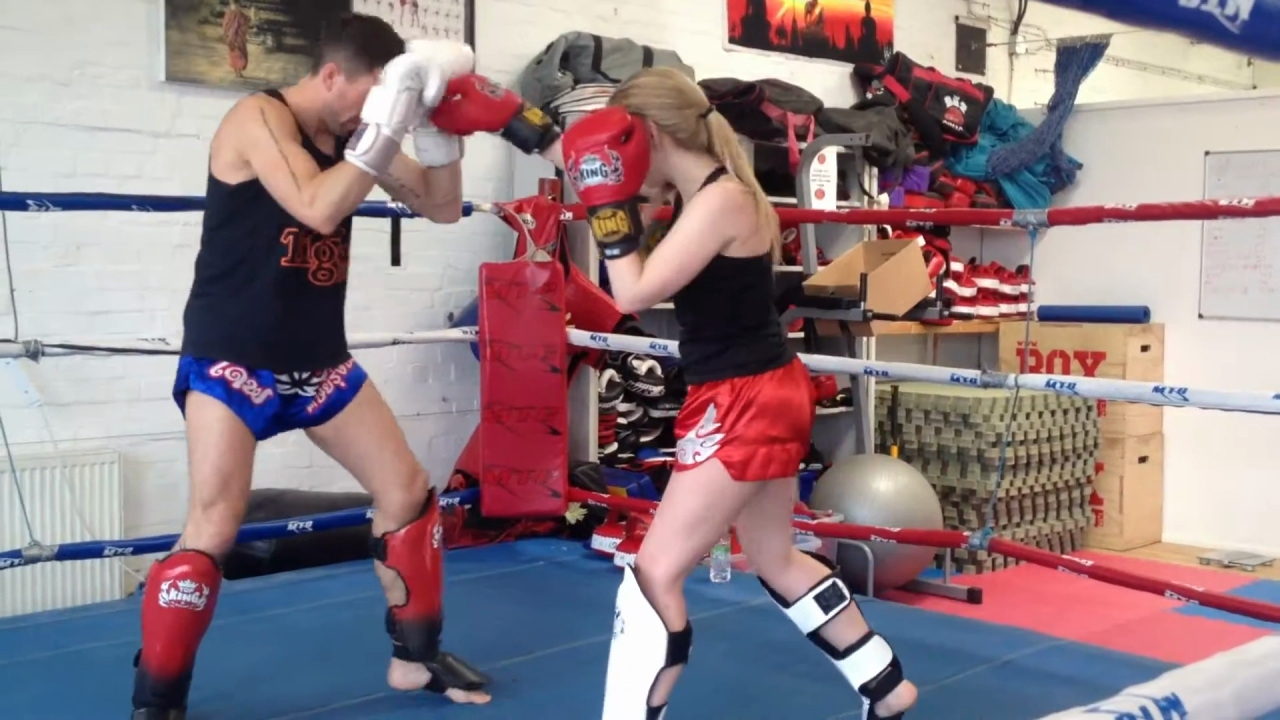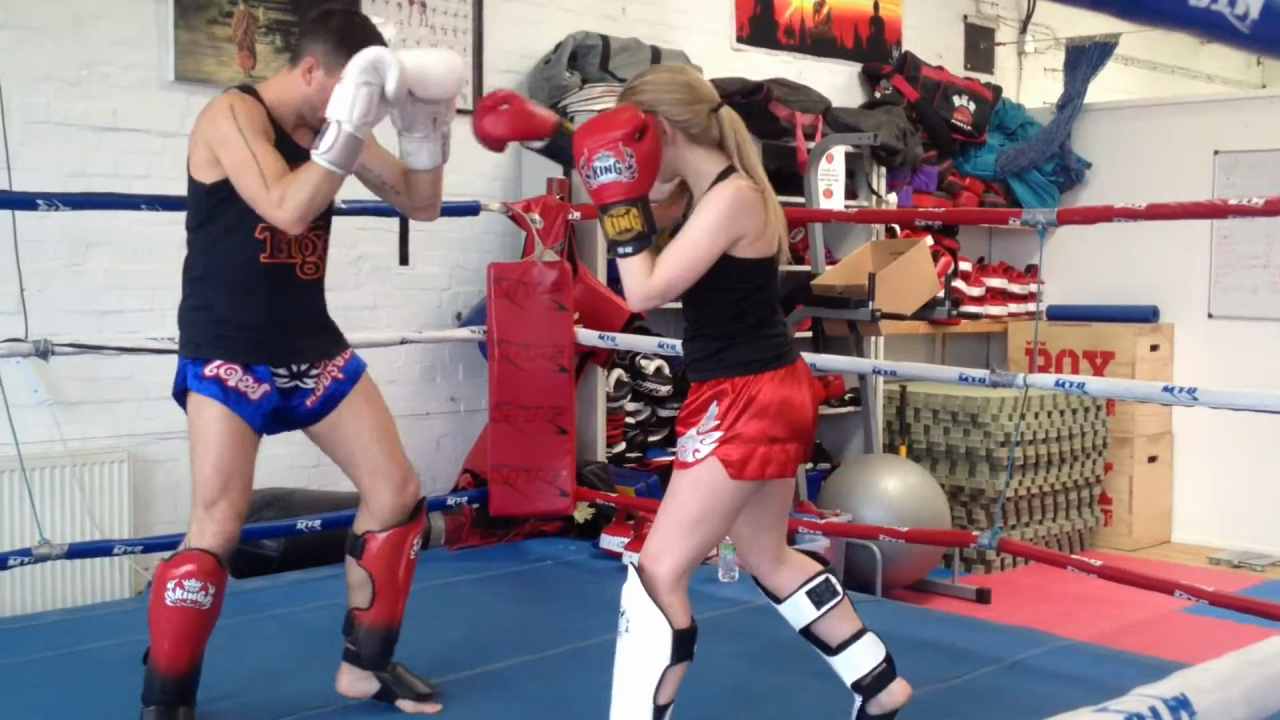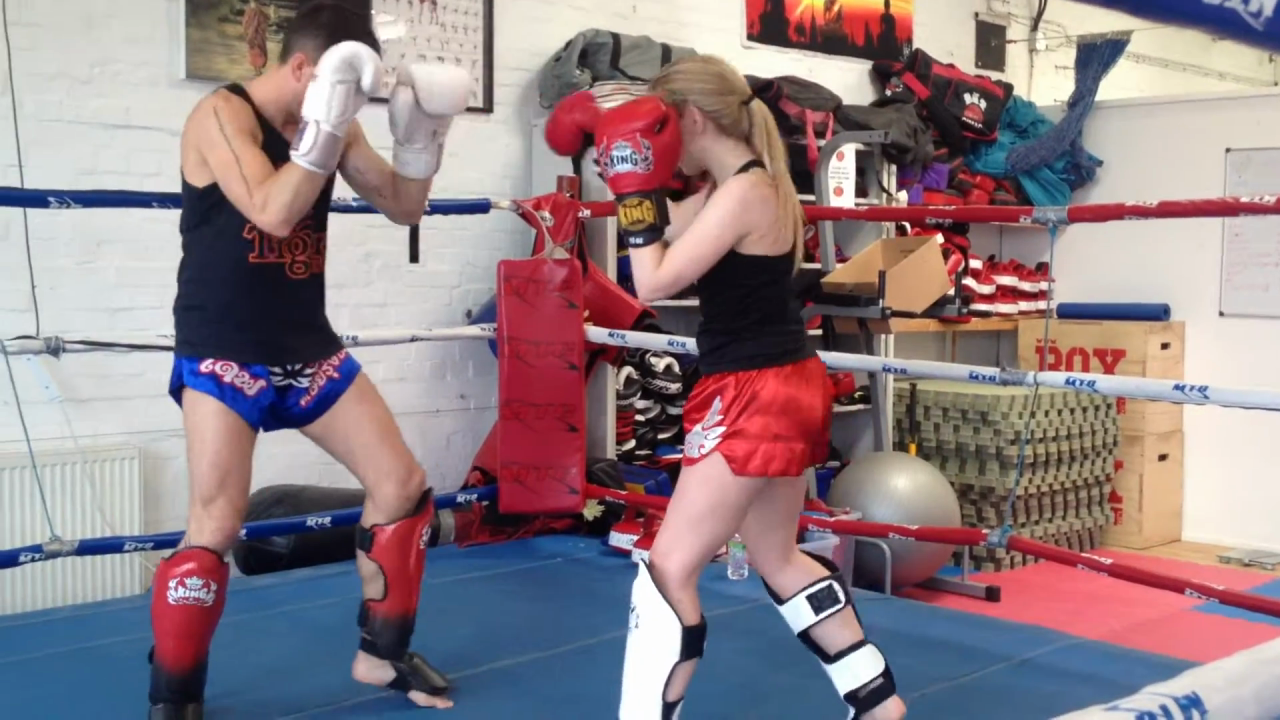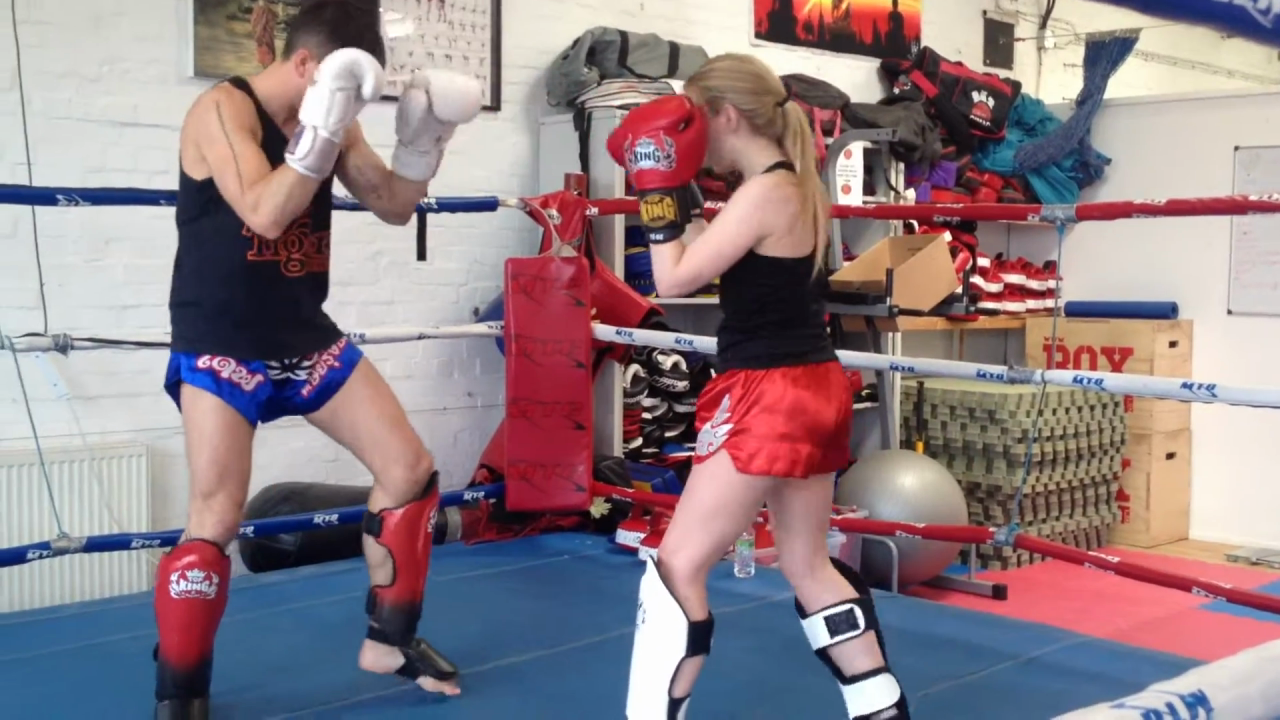
dt=0.1s
person 1, frame 1
left shoulder: (352, 131)
right shoulder: (258, 117)
left elbow: (440, 206)
right elbow: (318, 210)
left wrist: (436, 122)
right wrist: (384, 123)
left hip: (317, 357)
right hip: (231, 357)
left knee: (409, 490)
right knee: (211, 531)
left ankle: (416, 654)
person 1, frame 2
left shoulder: (334, 127)
right shoulder: (232, 115)
left elbow: (421, 205)
right elbow: (289, 210)
left wrist: (426, 124)
right wrist: (350, 122)
left hip: (314, 351)
right hip: (228, 355)
left knee: (397, 496)
right knee: (215, 530)
left ankle: (367, 662)
person 1, frame 3
left shoulder: (330, 123)
right shoulder: (221, 115)
left elbow: (402, 206)
right elbow: (272, 215)
left wrist: (420, 133)
right wrist: (324, 122)
left hip: (309, 347)
right hip: (222, 352)
left knee: (402, 487)
right knee: (214, 527)
left ankle: (383, 650)
person 1, frame 4
left shoulder: (330, 120)
right shoulder: (222, 109)
left elbow: (393, 206)
right elbow: (265, 215)
left wrist: (423, 137)
right wrist: (321, 128)
left hip: (308, 340)
right hip: (222, 347)
left knee: (409, 469)
right knee: (215, 521)
left ankle: (390, 636)
person 2, frame 1
left shoulder: (721, 200)
right shoulder: (711, 185)
left elbow: (635, 295)
right elbow: (593, 165)
left wrist: (610, 202)
right wrist: (507, 116)
left hip: (747, 403)
right hip: (767, 395)
left knee: (655, 574)
right knee: (771, 559)
person 2, frame 2
left shoulder: (728, 198)
right shoulder: (726, 184)
left elbow: (642, 295)
right elbow: (625, 168)
left wrist: (617, 199)
left hip: (747, 403)
right hip: (769, 392)
left knee: (658, 573)
right knee: (765, 558)
person 2, frame 3
left shoulder: (743, 194)
right shoulder: (760, 183)
left elbow: (653, 284)
right elbow: (682, 232)
left wrist: (633, 187)
right wrist: (634, 175)
left hip: (754, 396)
right hip: (791, 388)
left knee: (671, 569)
right knee: (777, 557)
person 2, frame 4
left shoulder: (766, 195)
right shoulder: (792, 184)
left elbow: (673, 280)
right elbow: (713, 237)
left wrist: (658, 185)
right wrist: (674, 185)
left hip: (766, 398)
right hip: (812, 389)
left knee: (679, 564)
right knee: (808, 565)
